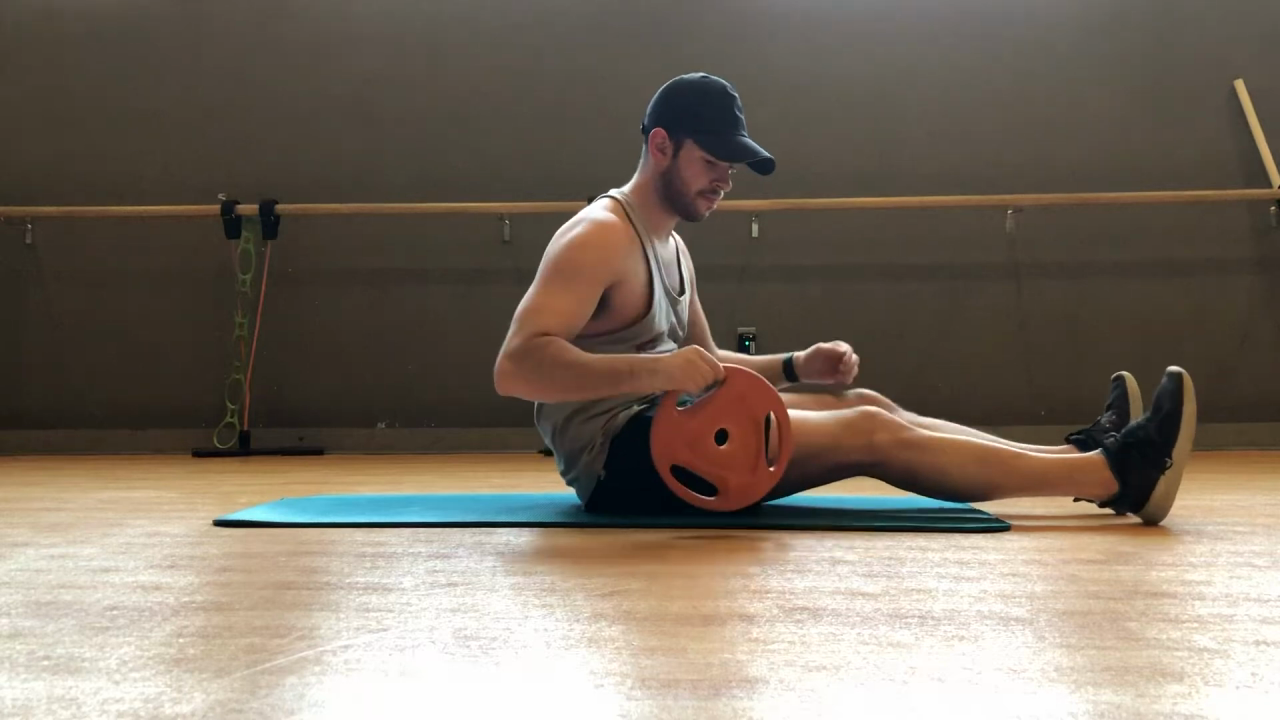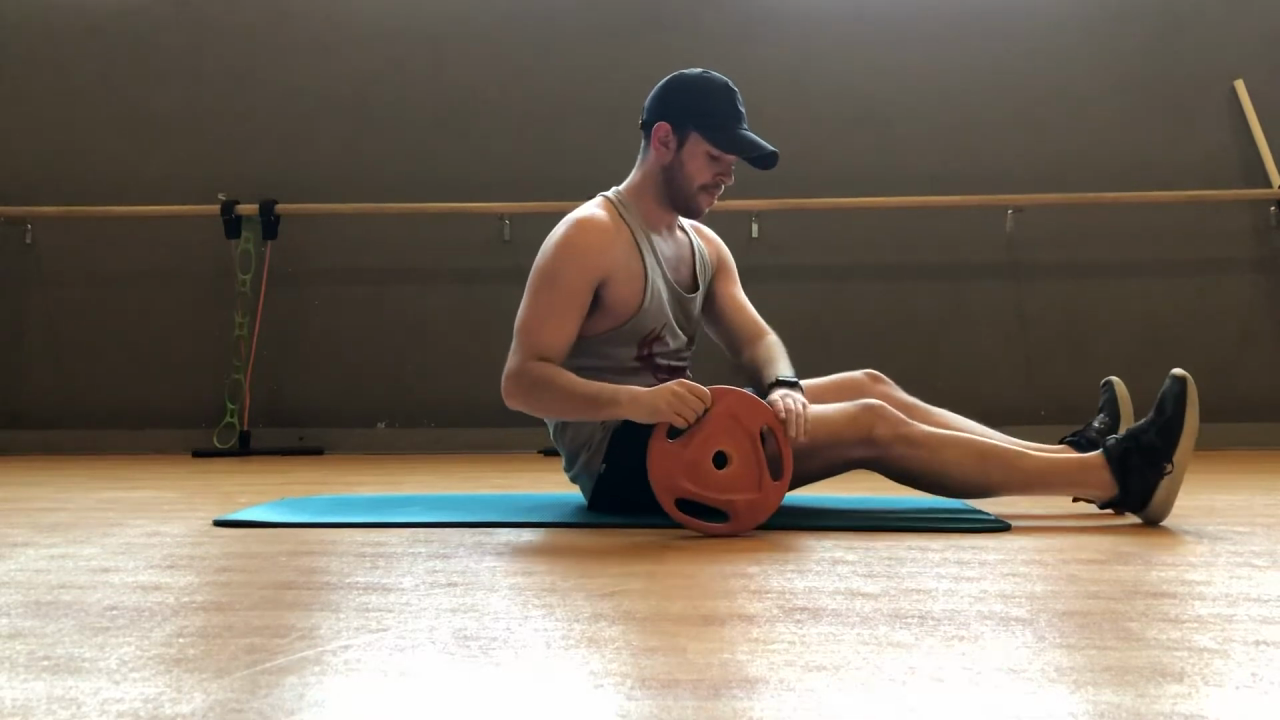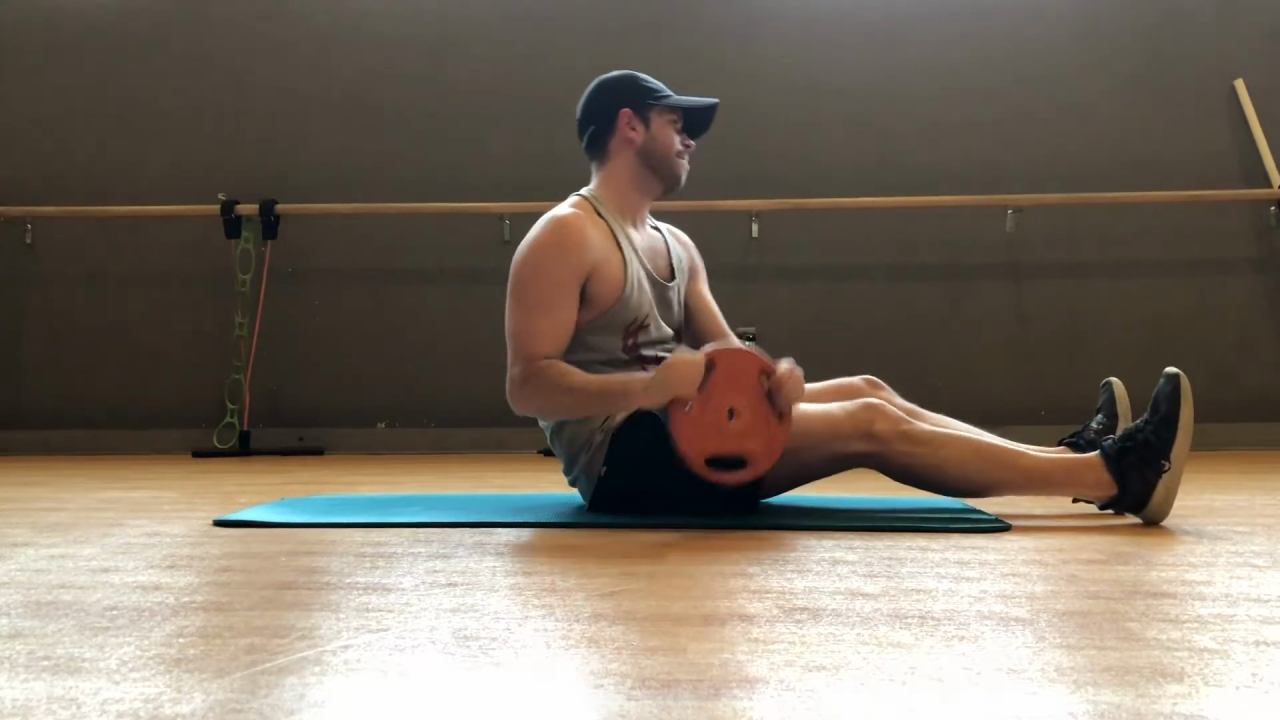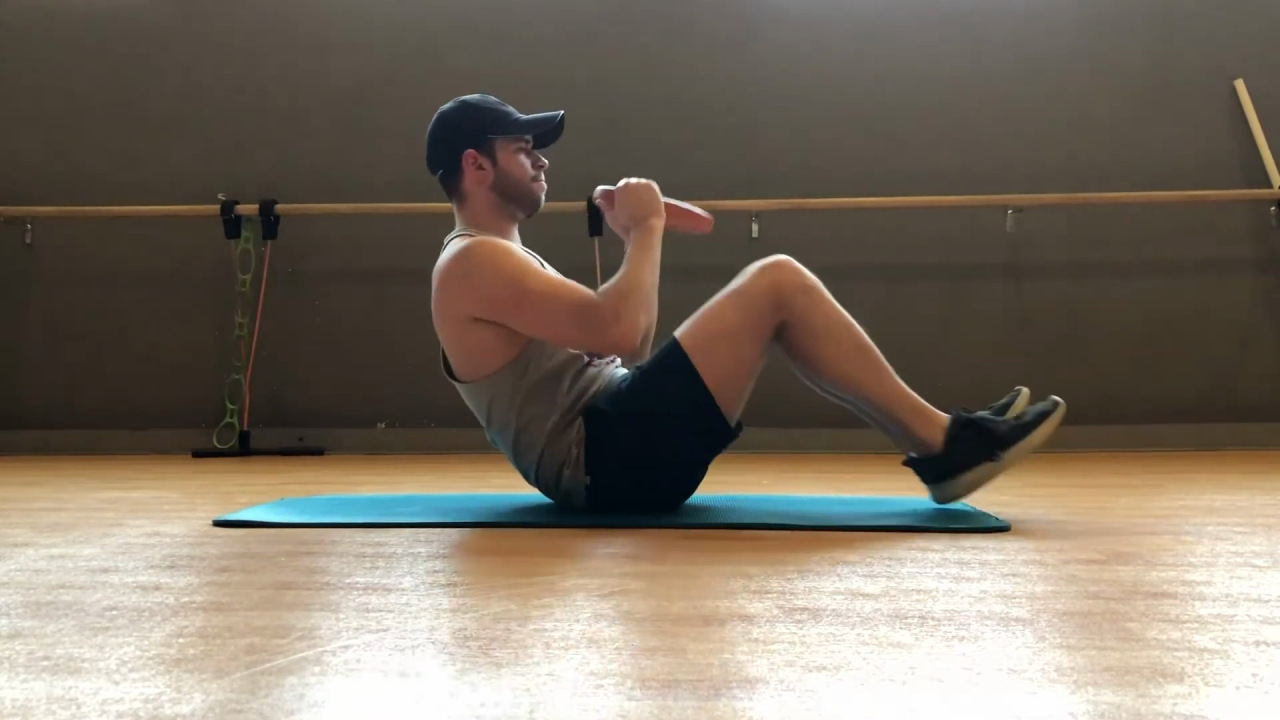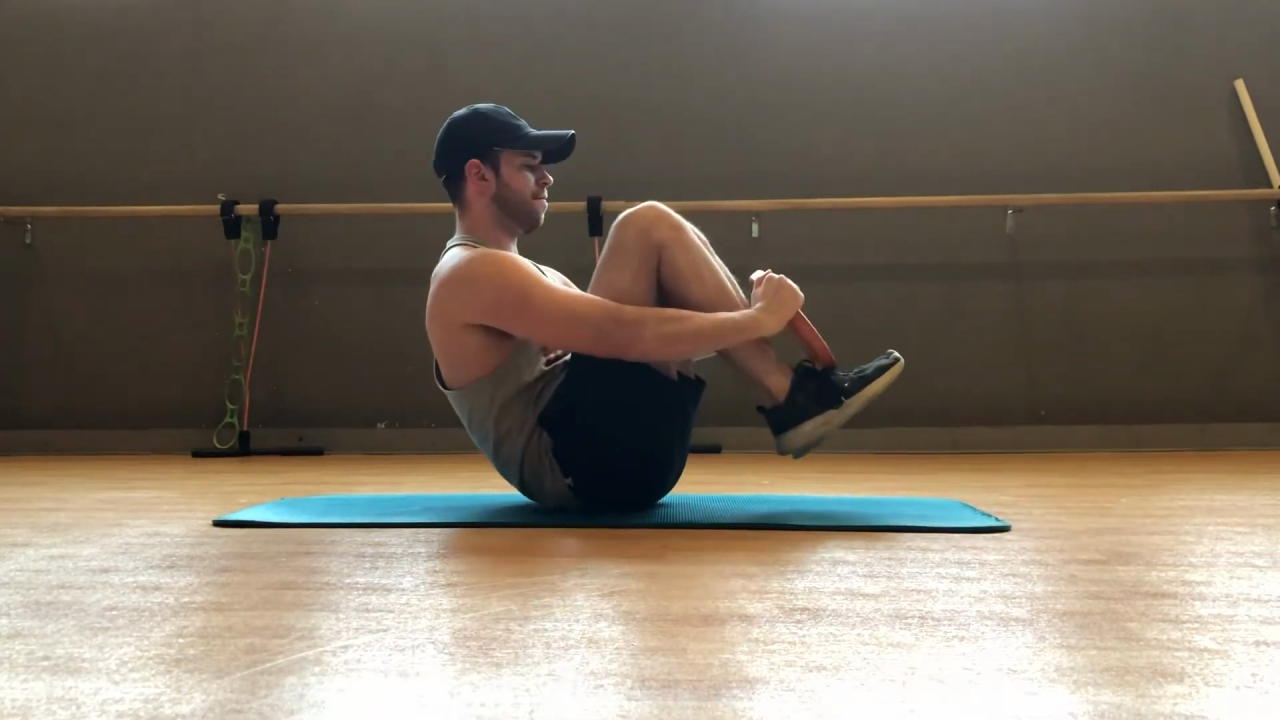
dt=1s
person 1, frame 1
left shoulder: (669, 245)
right shoulder: (599, 238)
left elbow: (706, 365)
right elbow: (515, 367)
left wrist: (794, 368)
right wrist: (655, 369)
left hip: (659, 432)
right hip: (620, 456)
left knee: (865, 407)
right knee: (869, 435)
left ankle: (1083, 456)
right ankle: (1112, 474)
person 1, frame 2
left shoulder: (702, 244)
right shoulder: (588, 238)
left elbow: (757, 342)
right elbow: (520, 381)
left wrist: (783, 390)
right wrist: (635, 401)
left hip: (672, 437)
right hip: (622, 459)
left knee: (868, 387)
right knee: (870, 426)
left ankle: (1077, 457)
right ankle: (1114, 476)
person 1, frame 3
left shoulder: (670, 244)
right shoulder: (564, 237)
left elbow: (719, 349)
right elbow: (527, 388)
left wrist: (765, 374)
right wrist: (650, 384)
left hip: (664, 436)
right hip: (622, 458)
left knee: (867, 397)
right knee: (867, 422)
left ankle: (1073, 459)
right ankle: (1117, 477)
person 1, frame 4
left shoulder: (504, 261)
right shoulder: (475, 264)
left elbow: (604, 347)
right elbow: (622, 332)
left wrist: (634, 249)
right wrist: (646, 232)
left hip: (620, 451)
right hip: (610, 462)
left knee: (765, 296)
right knee: (778, 280)
left ankle: (934, 439)
right ankle: (944, 443)
person 1, frame 5
left shoulder: (518, 272)
right shoulder: (475, 273)
left elbow: (620, 323)
right elbow: (626, 336)
right wrist: (758, 319)
left hip: (620, 448)
right hip: (582, 461)
left knee: (666, 240)
right knee: (650, 226)
left ankle: (791, 393)
right ankle: (793, 397)
